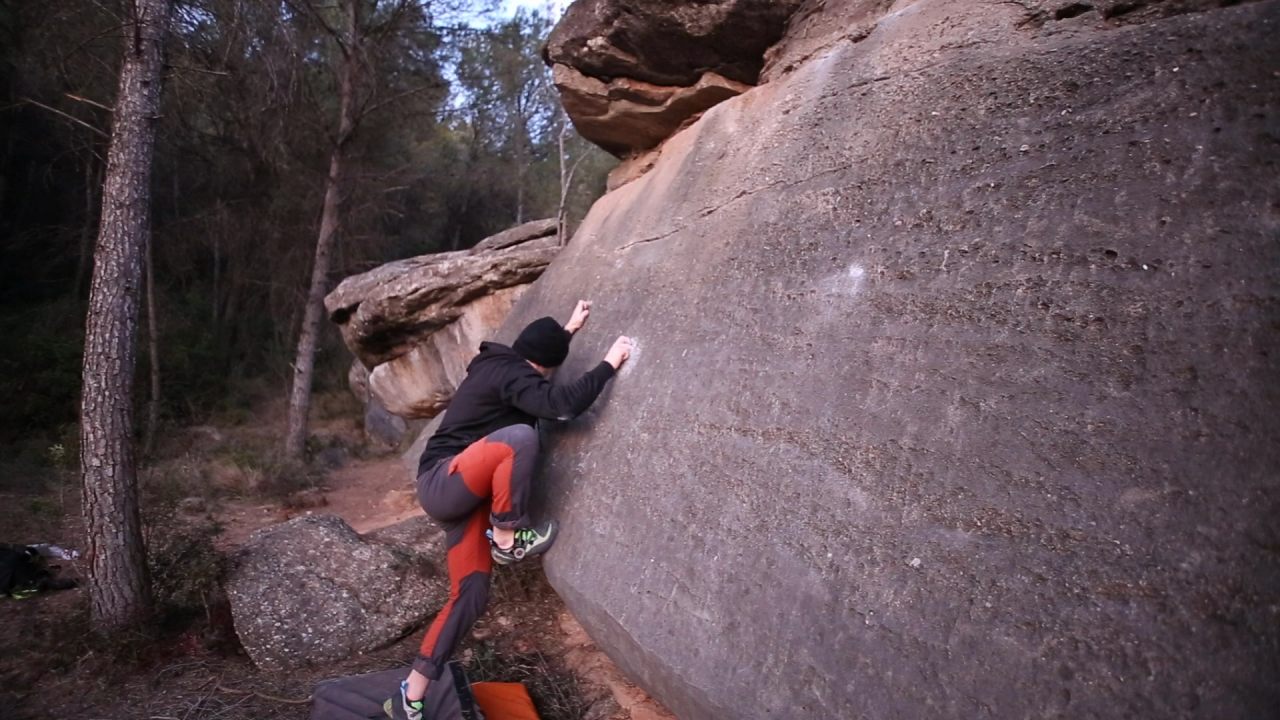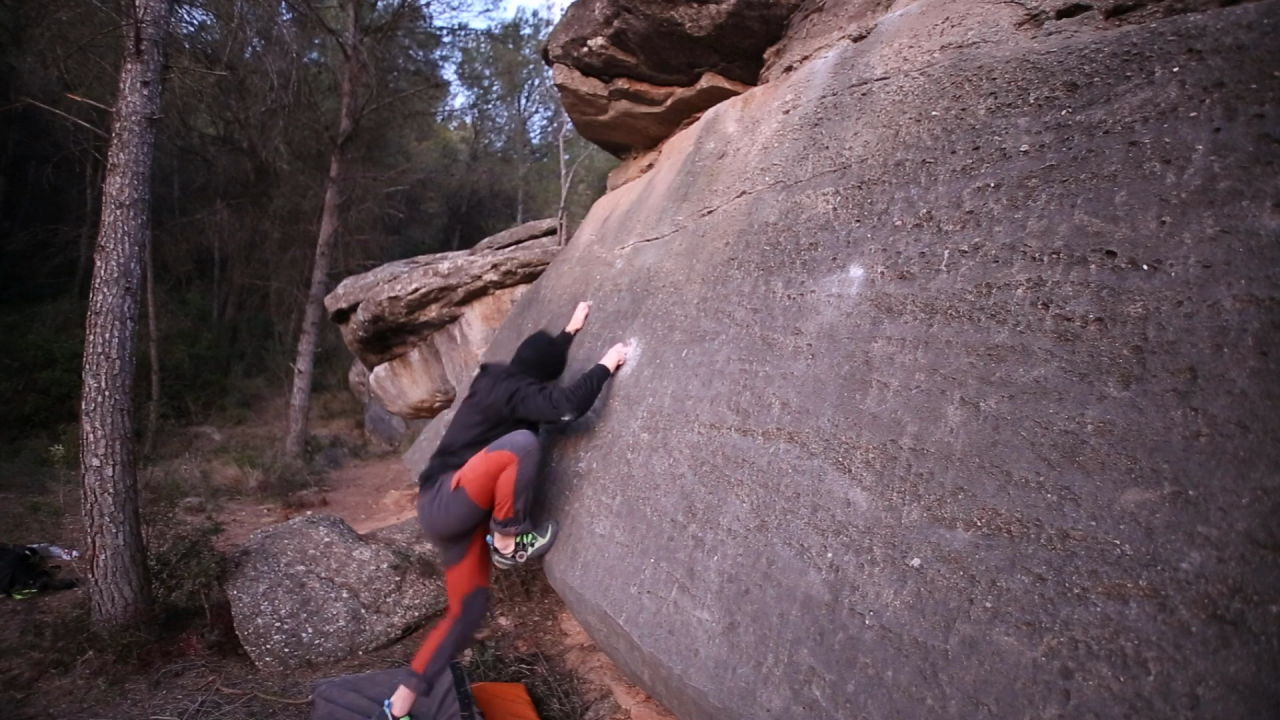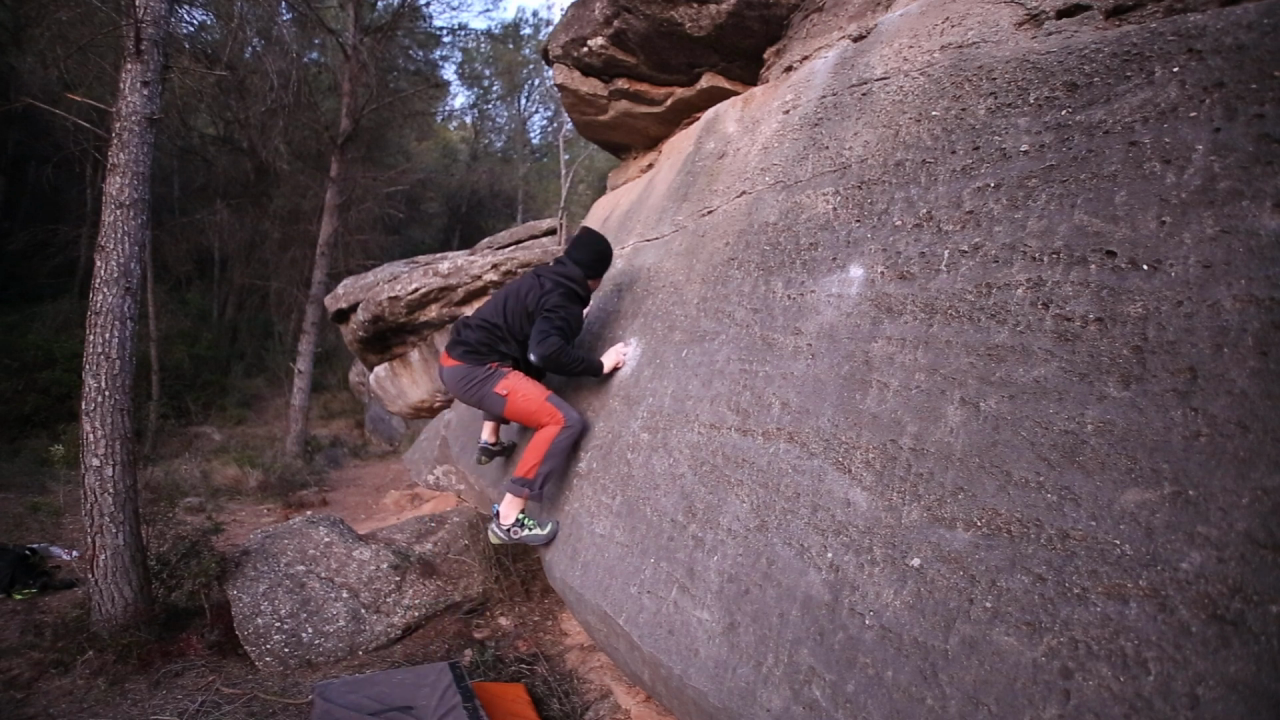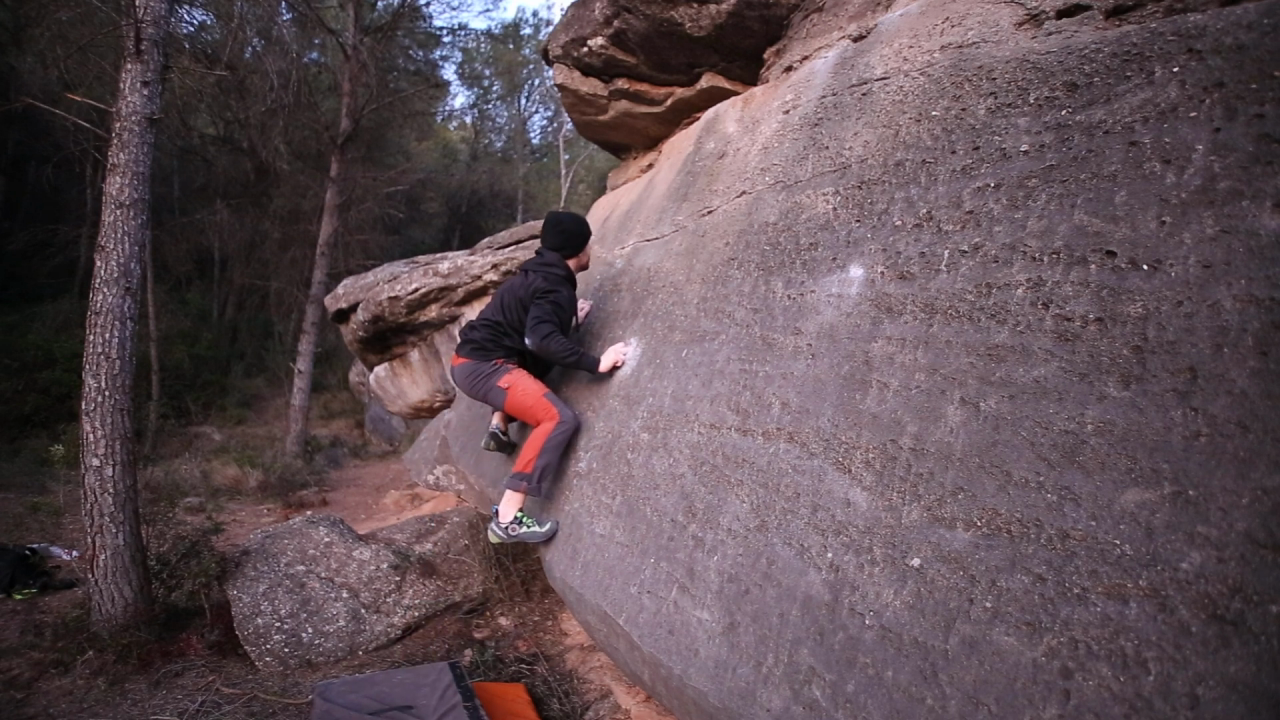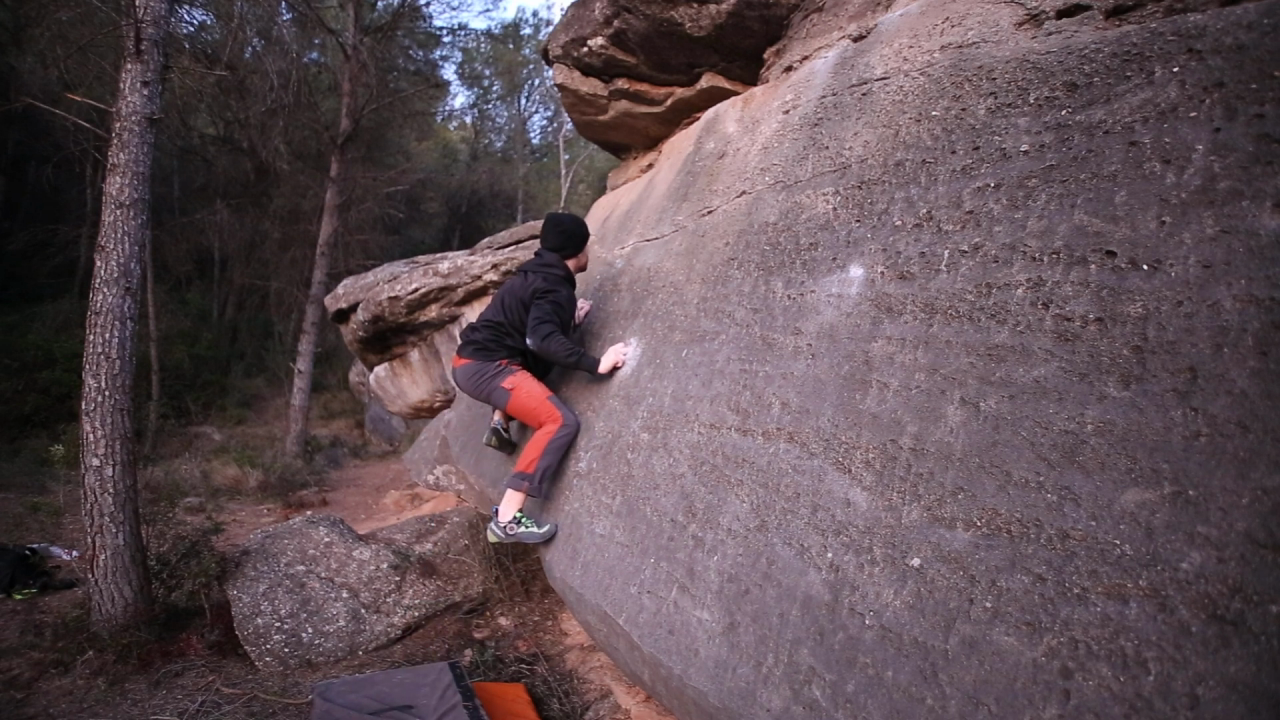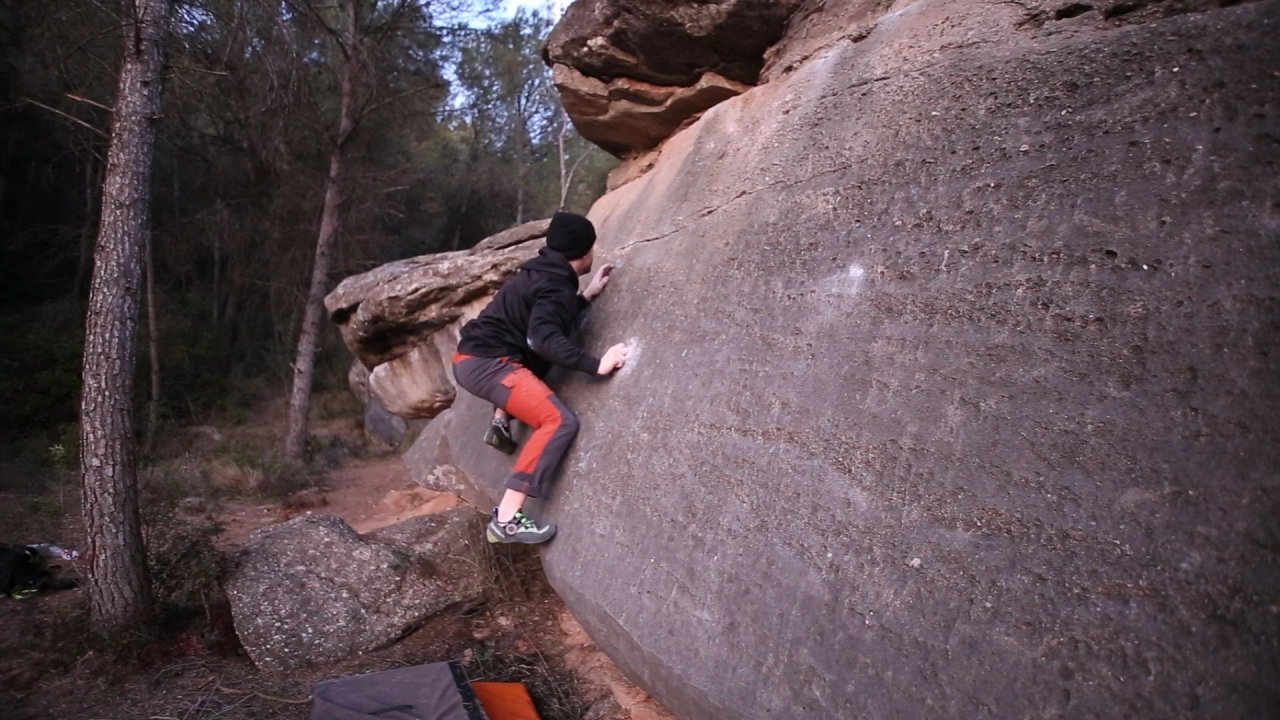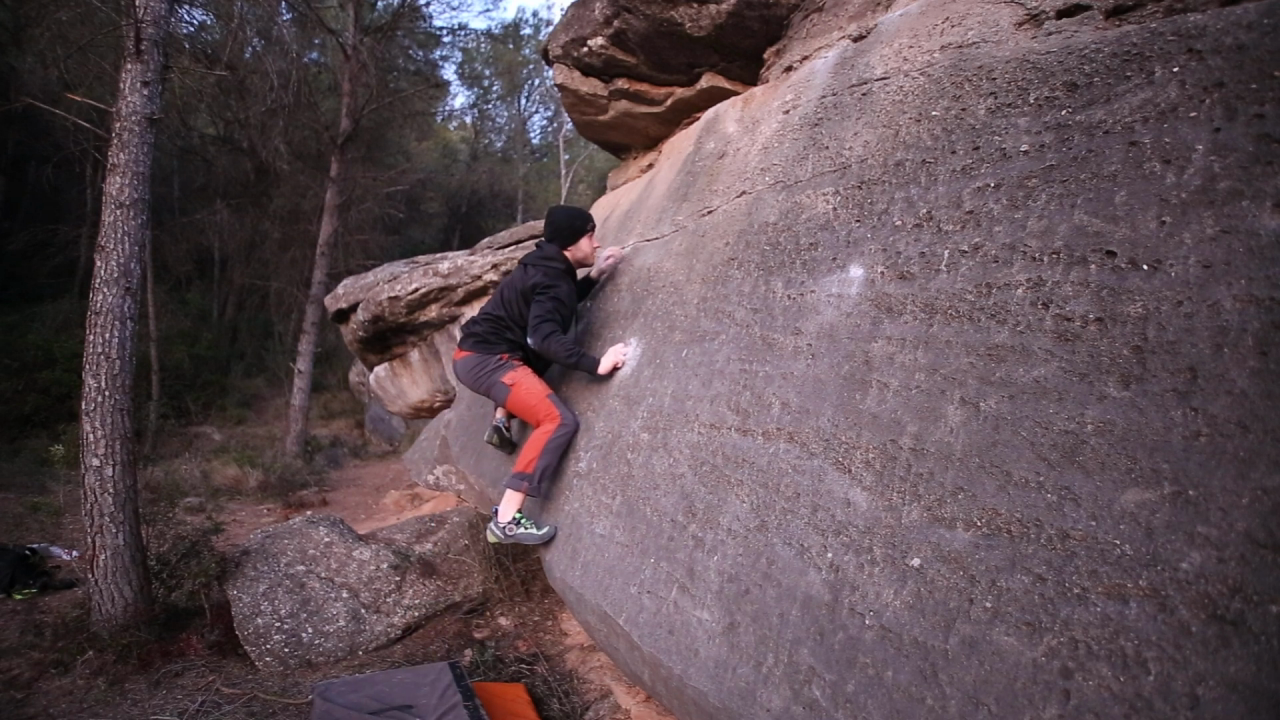
dt=0.7s
person 1, frame 1
left shoulder: (499, 365)
right shoulder: (512, 375)
left elbow: (536, 351)
right elbow: (561, 404)
left wrist: (568, 331)
right wrist: (609, 364)
left hip: (459, 492)
right hip: (443, 483)
left knee: (470, 595)
right knee: (520, 437)
right ankle: (508, 539)
person 1, frame 2
left shoulder: (496, 382)
right shoulder: (516, 391)
left elbow: (535, 364)
right elbow: (566, 405)
left wrist: (569, 333)
right wrist: (605, 367)
left hip: (450, 506)
right hip: (446, 501)
left knee: (465, 614)
right knee: (521, 444)
right ankle: (508, 543)
person 1, frame 3
left shoulder: (543, 280)
right shoulder: (563, 303)
right elbow: (545, 353)
left wrist: (570, 322)
right wrist: (598, 366)
left hip: (456, 362)
right hip: (474, 372)
right knee: (564, 421)
left ankle: (489, 440)
right ankle: (508, 520)
person 1, frame 4
left shoulder: (538, 274)
right shoulder: (554, 289)
right elbow: (540, 340)
left wrist: (568, 320)
right wrist: (596, 363)
left hip: (469, 361)
right hip: (484, 368)
left knee: (528, 366)
right knee: (558, 419)
left ankle: (498, 429)
right ankle: (507, 518)
person 1, frame 5
left shoulder: (536, 275)
right shoulder: (554, 289)
right elbow: (542, 340)
left wrist: (569, 321)
right wrist: (597, 364)
left hip: (469, 362)
right hip: (487, 368)
left knee: (527, 361)
right knee: (560, 422)
left ankle: (499, 425)
right ankle: (507, 519)
person 1, frame 6
left shoulder: (542, 273)
right shoulder: (555, 287)
right elbow: (544, 340)
left wrist: (587, 296)
right wrist: (596, 365)
left hip: (473, 358)
right hip: (487, 364)
left knee: (530, 362)
right knee: (559, 422)
left ankle: (500, 423)
right ankle: (506, 519)
person 1, frame 7
left shoulder: (546, 266)
right shoulder: (552, 282)
left elbow: (568, 294)
right elbow: (543, 338)
left wrist: (595, 276)
right wrist: (596, 364)
left hip: (475, 354)
right hip: (487, 361)
left knee: (529, 360)
right knee: (558, 421)
left ankle: (501, 423)
right ankle: (506, 520)
